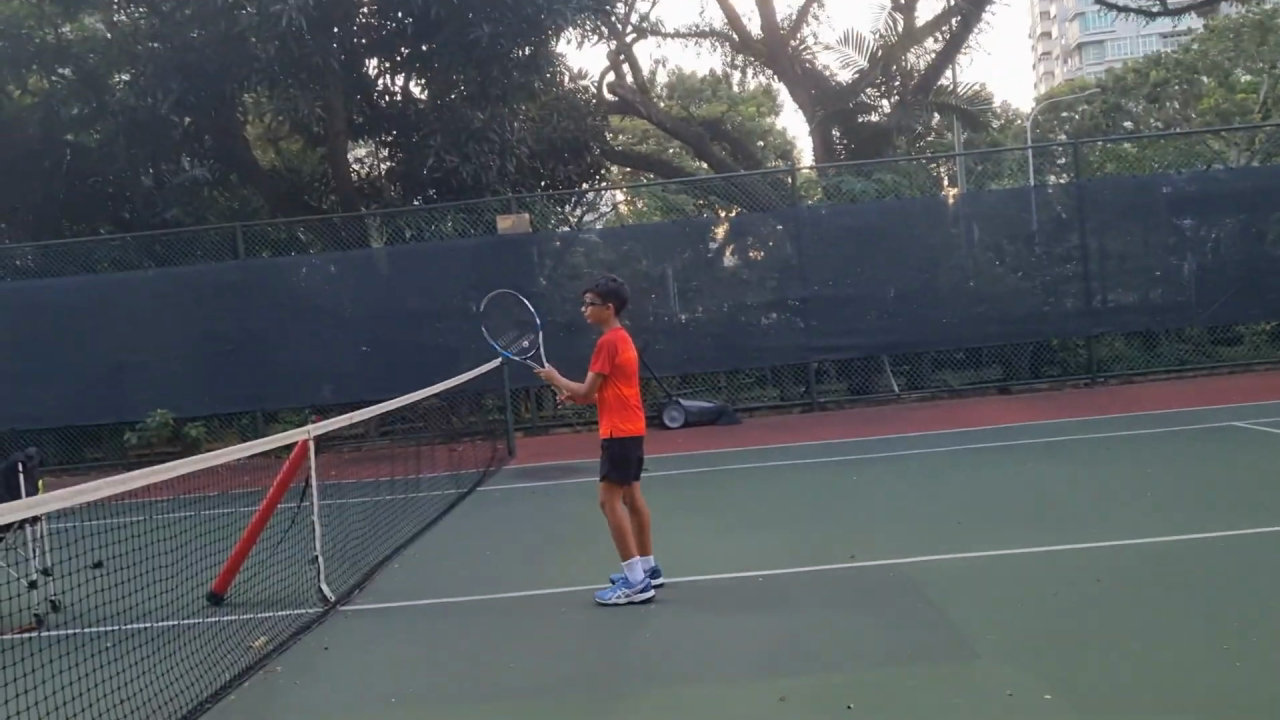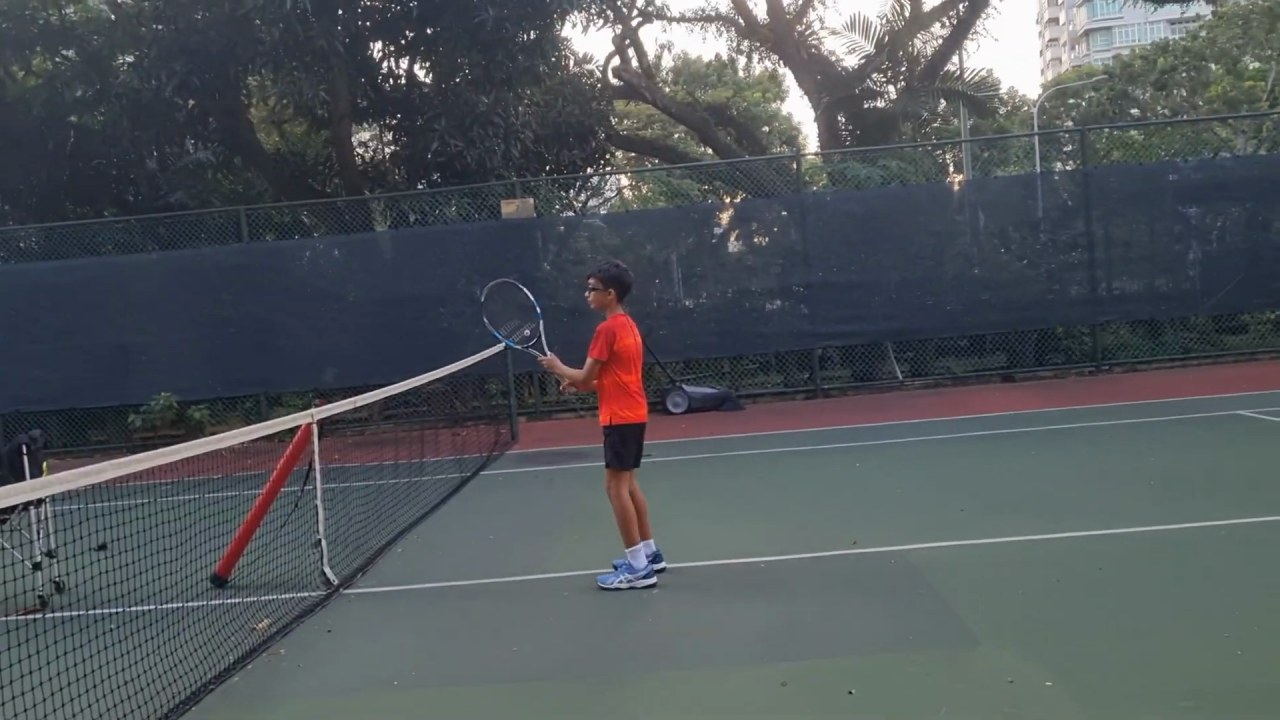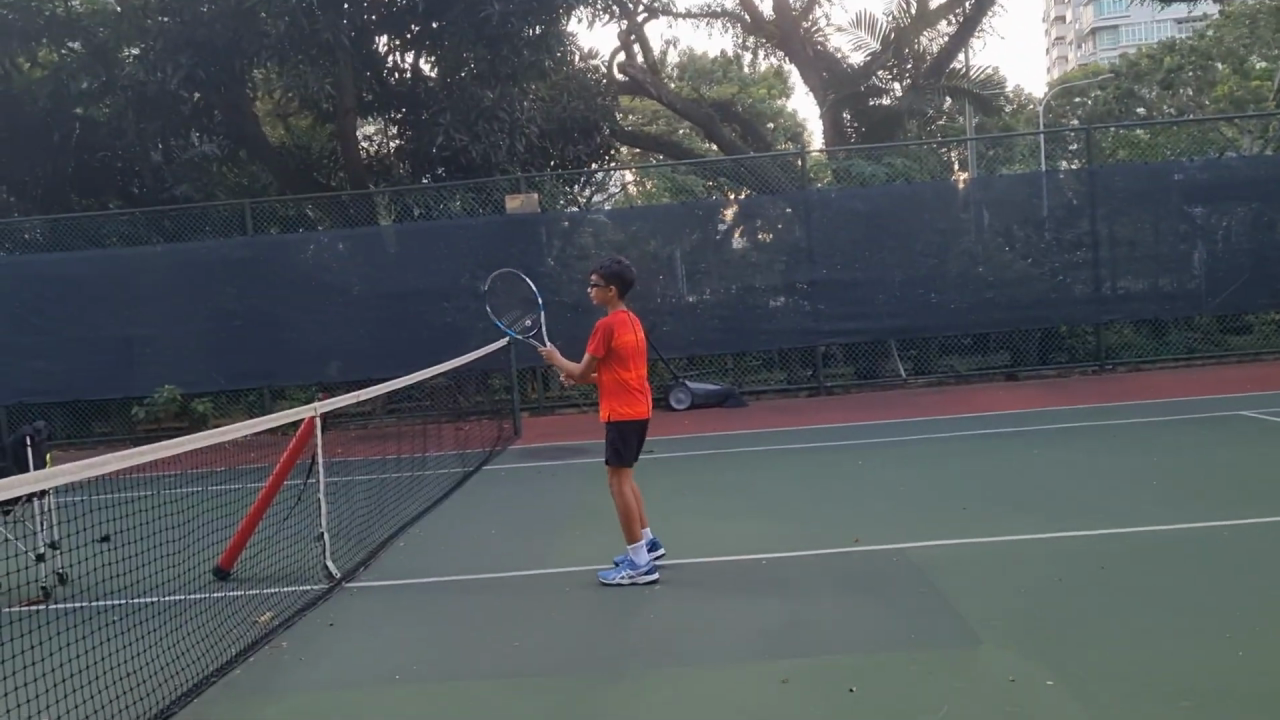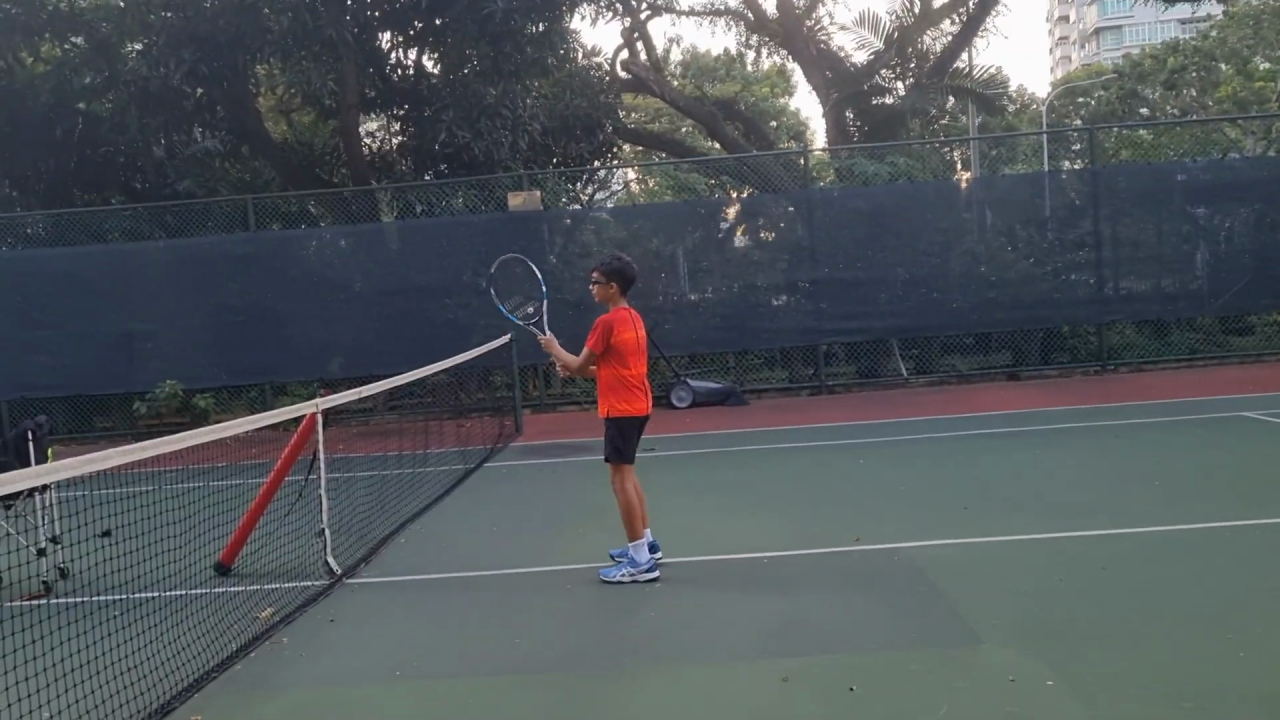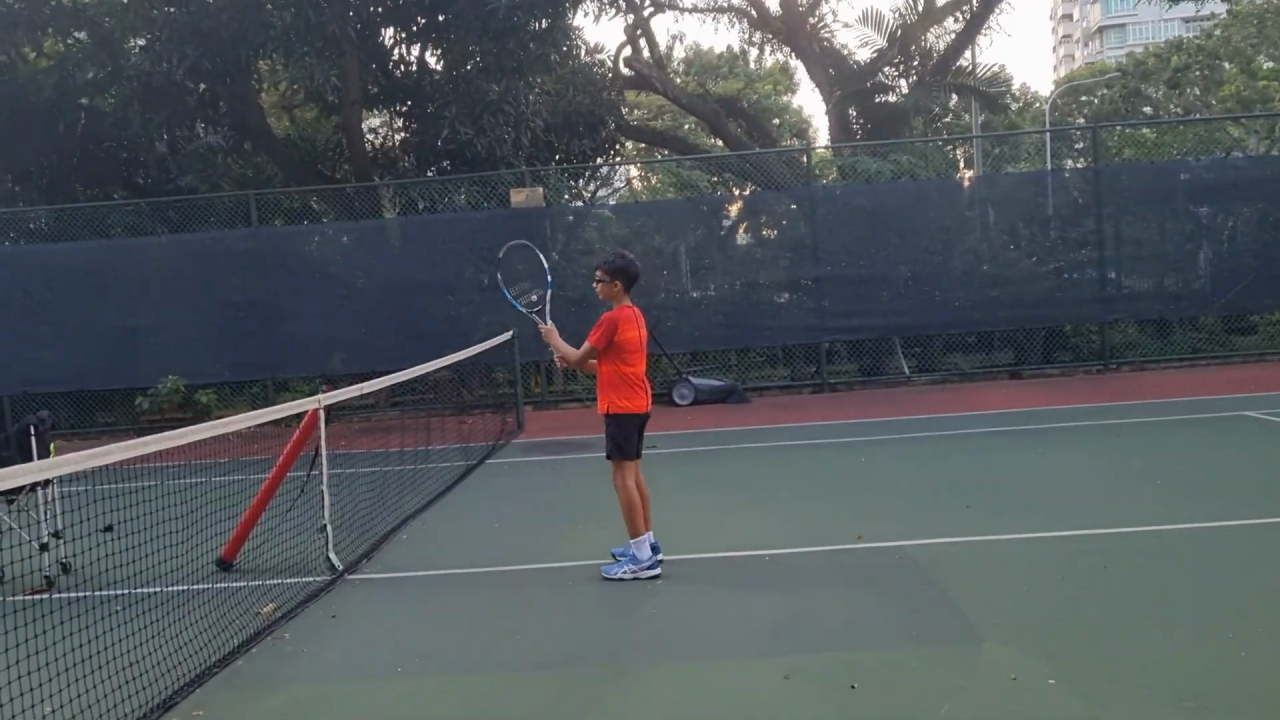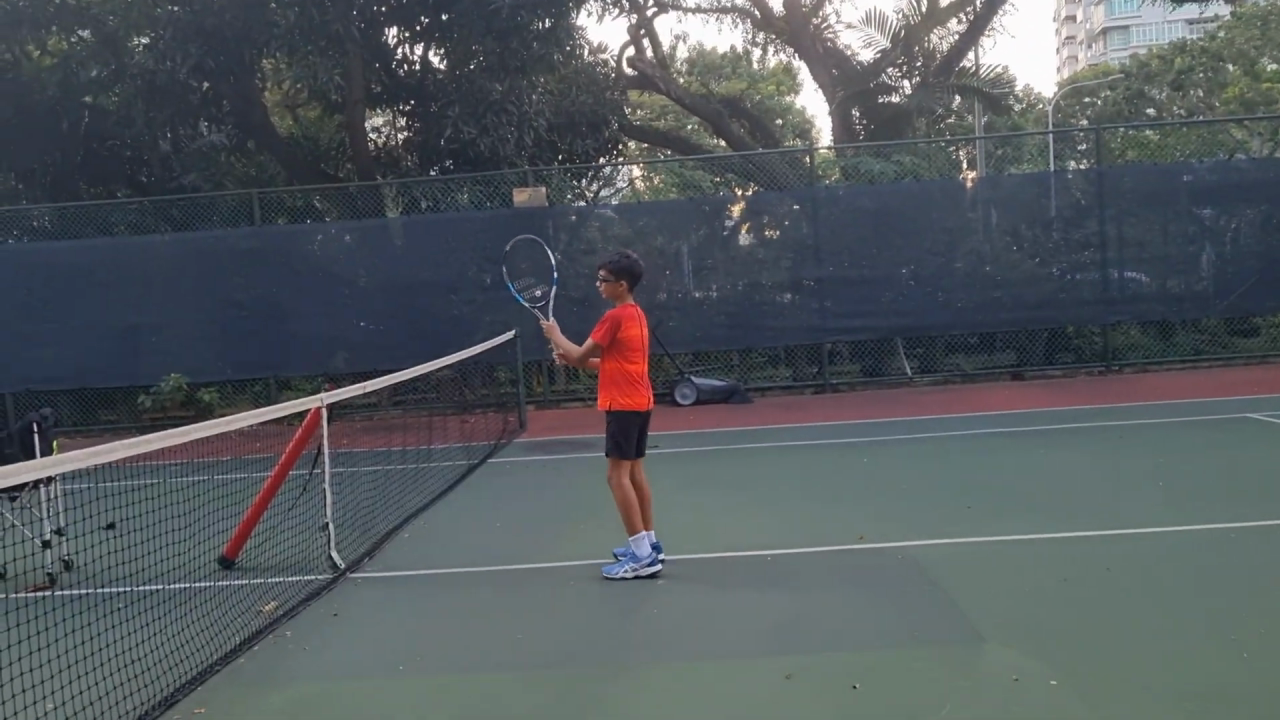
dt=0.1s
person 1, frame 1
left shoulder: (607, 342)
right shoulder: (622, 339)
left elbow: (587, 392)
left wrist: (556, 379)
right wrist: (576, 396)
left hip: (619, 431)
right hip: (631, 429)
left knee: (610, 502)
right knee: (631, 497)
left ankle: (635, 581)
right ankle: (647, 567)
person 1, frame 2
left shoulder: (607, 329)
right shoulder: (628, 325)
left elbow: (586, 378)
left wrist: (557, 367)
right wrist: (581, 384)
left hip: (621, 417)
right hip: (635, 414)
left knee: (616, 488)
right knee: (628, 484)
left ankle: (638, 568)
right ankle: (647, 552)
person 1, frame 3
left shoulder: (606, 325)
right shoulder: (632, 321)
left elbow: (583, 373)
left wrist: (556, 359)
right wrist: (582, 377)
left hip: (621, 413)
right hip: (638, 410)
left knee: (618, 484)
right knee: (624, 479)
left ankle: (639, 564)
right ankle: (647, 542)
person 1, frame 4
left shoulder: (606, 322)
right shoulder: (633, 318)
left elbow: (578, 366)
left wrist: (553, 348)
right wrist: (576, 368)
left hip: (621, 410)
right hip: (638, 406)
left knee: (621, 481)
right knee: (627, 477)
left ankle: (641, 562)
right ankle: (646, 543)
person 1, frame 5
left shoulder: (611, 320)
right shoulder: (635, 316)
left elbow: (578, 359)
left wrist: (554, 339)
right wrist: (574, 361)
left hip: (621, 407)
right hip: (638, 404)
left knee: (622, 478)
right knee: (633, 474)
left ankle: (642, 559)
right ankle: (647, 544)
person 1, frame 6
left shoulder: (615, 317)
right shoulder: (635, 315)
left elbow: (581, 355)
left wrist: (555, 335)
right wrist: (573, 358)
left hip: (623, 406)
right hip: (640, 404)
left knee: (616, 477)
right knee: (634, 472)
left ankle: (642, 556)
right ankle: (648, 543)
